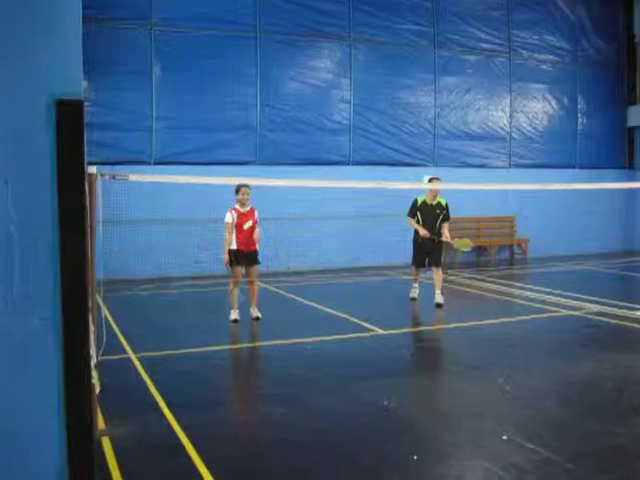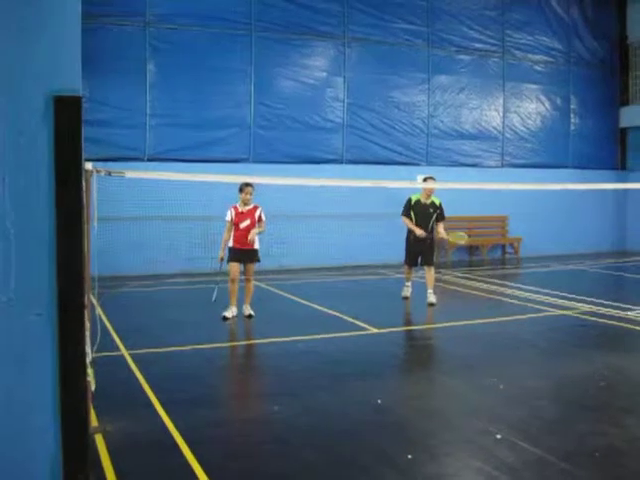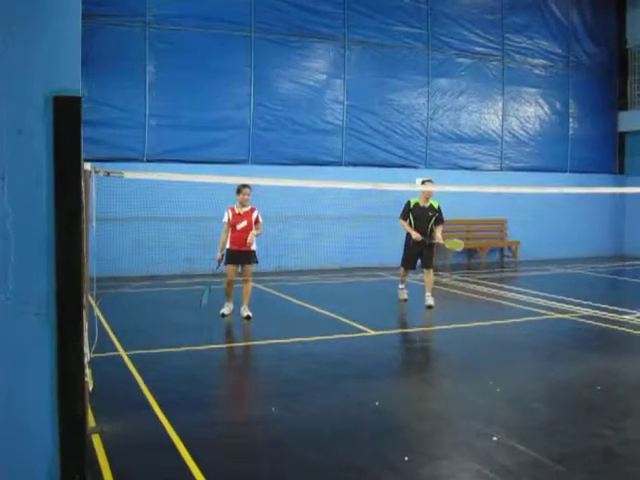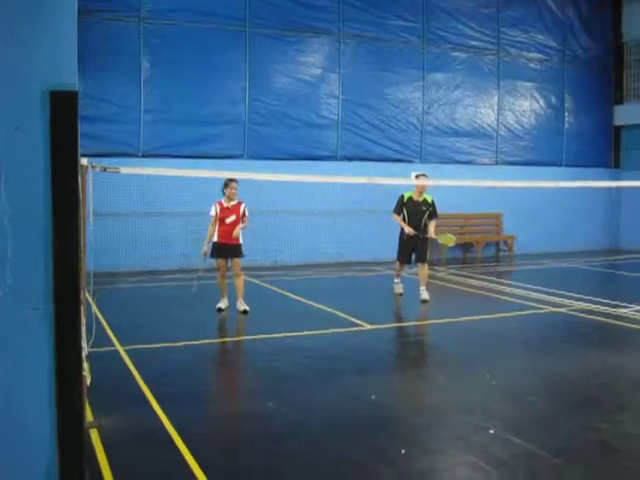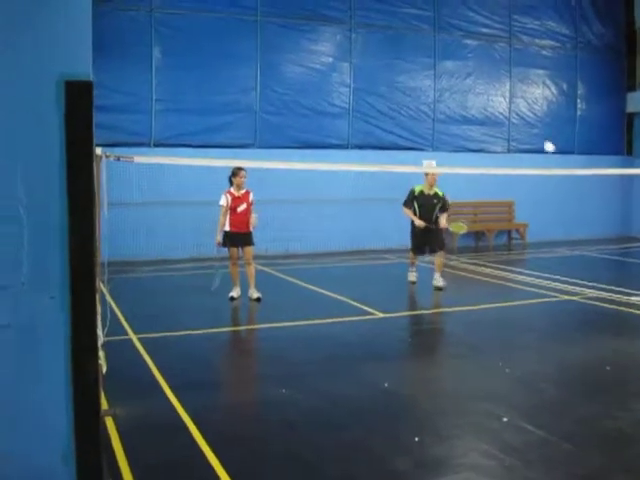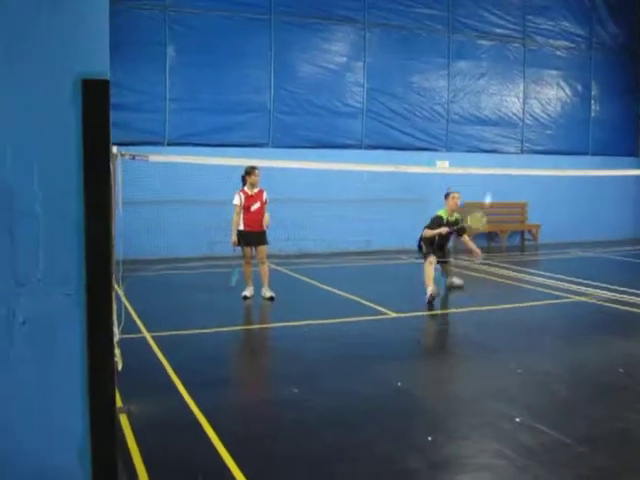
dt=0.5s
person 1, frame 1
left shoulder: (254, 211)
right shoulder: (232, 213)
right elbow: (228, 234)
left wrist: (257, 231)
right wrist: (226, 253)
left hip: (252, 250)
right hip: (237, 250)
left knee: (253, 280)
right knee: (235, 281)
left ankle: (253, 309)
right ankle: (234, 310)
person 1, frame 2
left shoulder: (257, 210)
right shoulder: (232, 210)
left elbow: (262, 227)
right elbow: (228, 231)
left wrist: (255, 231)
right wrist: (222, 249)
left hip: (251, 248)
right hip: (234, 248)
left knee: (249, 278)
right knee: (233, 278)
left ankle: (247, 306)
right ankle: (233, 308)
person 1, frame 3
left shoulder: (254, 212)
right shoulder: (230, 212)
left elbow: (259, 229)
right elbow: (225, 232)
left wrist: (253, 234)
right wrist: (220, 251)
left hip: (248, 250)
right hip: (232, 250)
left knee: (247, 279)
right knee: (229, 280)
left ankle: (245, 307)
right ankle: (228, 303)
person 1, frame 4
left shoulder: (241, 205)
right shoulder: (217, 206)
left elbow: (245, 222)
right elbow: (212, 226)
left wrist: (240, 227)
right wrist: (206, 244)
left hip: (236, 244)
right hip: (220, 243)
left knee: (238, 273)
right knee: (222, 273)
left ankle: (240, 302)
right ankle: (223, 300)
person 1, frame 5
left shoulder: (249, 194)
right shoulder: (227, 195)
right elbow: (223, 216)
left wrist: (253, 217)
right wrist: (219, 234)
left hip: (246, 232)
right hip: (231, 232)
left knee: (249, 261)
right knee: (234, 261)
left ankle: (252, 289)
right ankle: (236, 288)
person 1, frame 6
left shoulder: (263, 193)
right shoulder: (240, 194)
right elbow: (236, 215)
left wrist: (266, 216)
right wrist: (234, 234)
left hip: (260, 231)
right hip: (245, 231)
left knee: (262, 259)
right knee: (247, 260)
left ankle: (265, 288)
right ankle: (249, 287)
person 2, frame 1
left shoulder: (443, 204)
right shoulder: (418, 201)
left elbow: (445, 221)
right elbow: (410, 218)
left wrist: (445, 231)
right wrist: (420, 229)
left hip: (436, 240)
right hip: (420, 239)
left knee: (437, 266)
right knee: (416, 265)
left ankle: (438, 294)
right ankle: (415, 286)
person 2, frame 2
left shoulder: (437, 203)
right shoulder: (412, 200)
left elbow: (440, 221)
right elbow: (404, 218)
left wrist: (441, 230)
right wrist: (415, 229)
left hip: (428, 239)
right hip: (413, 238)
left knee: (429, 266)
right knee: (409, 264)
left ankle: (430, 293)
right ankle: (407, 286)
person 2, frame 3
left shoulder: (436, 206)
right shoulder: (411, 203)
left elbow: (439, 224)
right elbow: (402, 220)
left wrist: (438, 234)
right wrist: (412, 232)
left hip: (428, 242)
right hip: (412, 241)
left knee: (428, 268)
right knee: (405, 267)
left ankle: (428, 296)
right ankle: (402, 287)
person 2, frame 4
left shoulder: (429, 201)
right shoulder: (404, 197)
left elbow: (433, 218)
right elbow: (396, 215)
left wrist: (431, 229)
right wrist: (405, 226)
left hip: (422, 236)
right hip: (407, 235)
left knee: (422, 262)
right knee: (401, 261)
left ankle: (423, 290)
right ankle: (397, 282)
person 2, frame 5
left shoulder: (440, 195)
right shoulder: (415, 191)
left elbow: (444, 211)
right elbow: (406, 208)
left wrist: (443, 220)
right wrist: (415, 219)
left hip: (434, 227)
right hip: (419, 227)
left knee: (440, 251)
right knee: (415, 252)
left ankle: (437, 277)
right ankle: (412, 271)
person 2, frame 6
left shoulder: (457, 218)
right shoulder: (440, 217)
left elbow: (463, 235)
right elbow: (425, 233)
left wrist: (474, 249)
right wrist: (439, 230)
left hip: (439, 245)
right hip: (427, 243)
left knee: (445, 264)
right knee: (431, 260)
left ankle: (449, 279)
right ankle: (430, 291)
